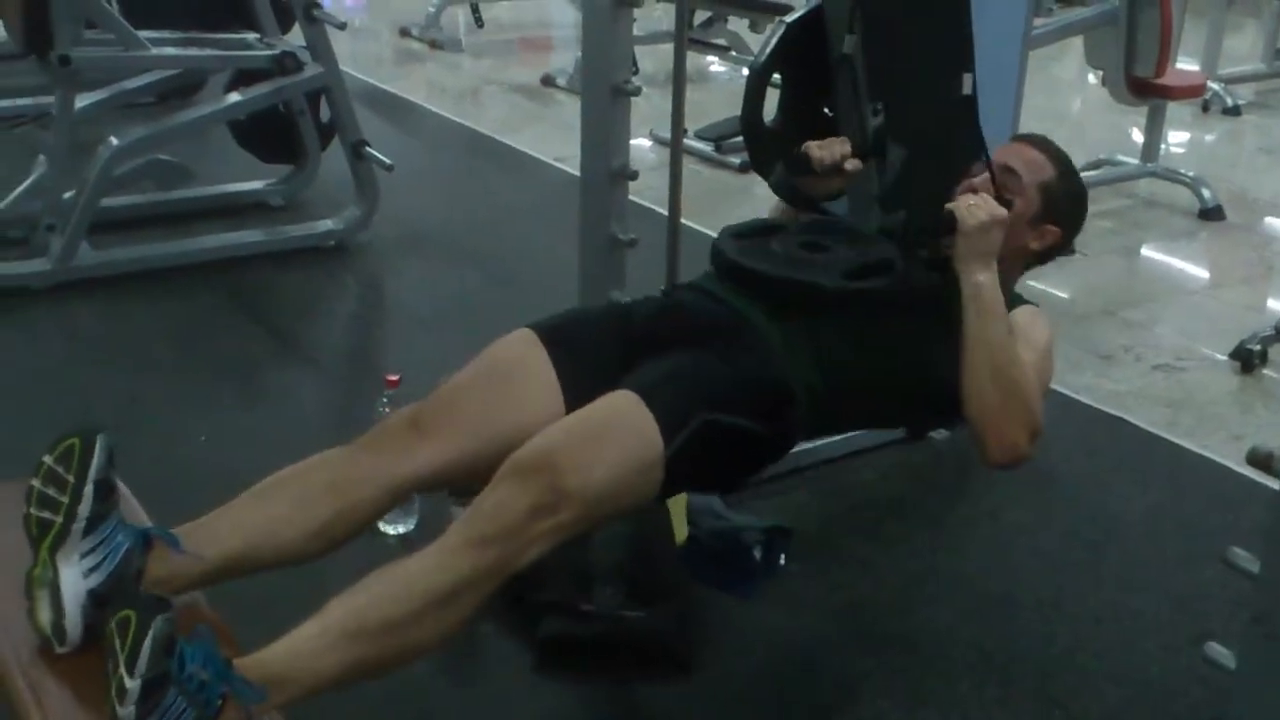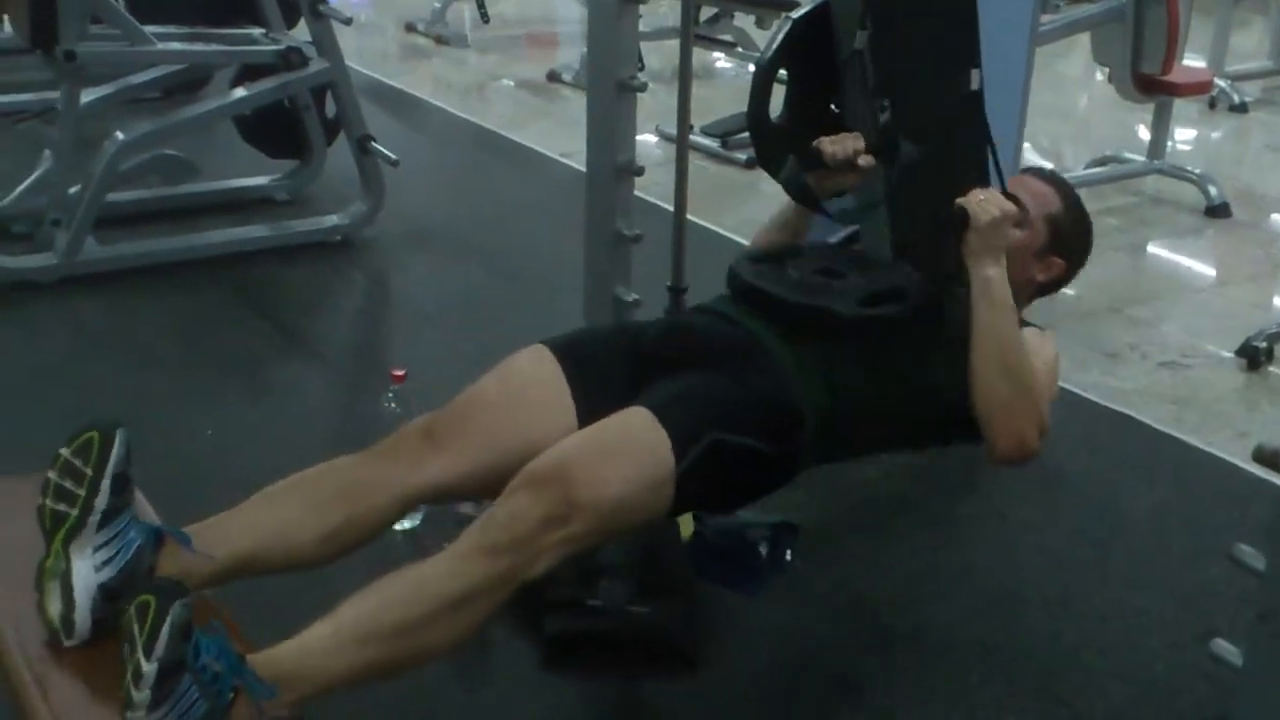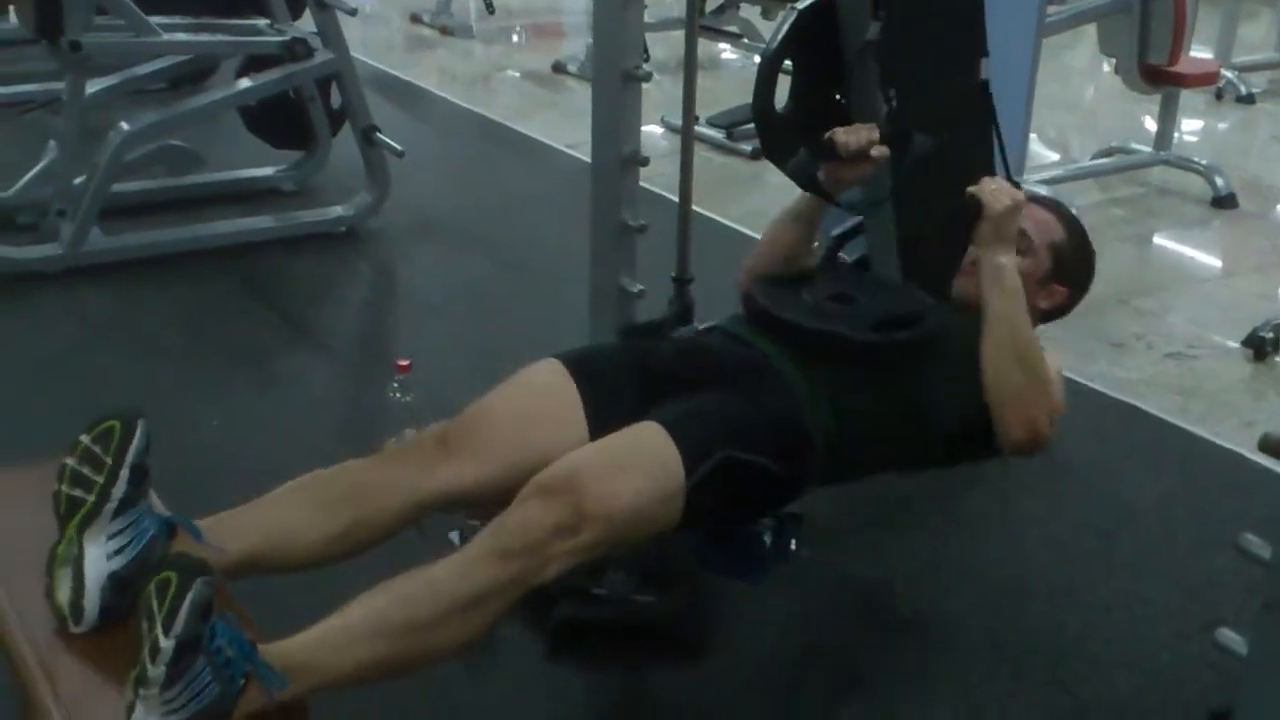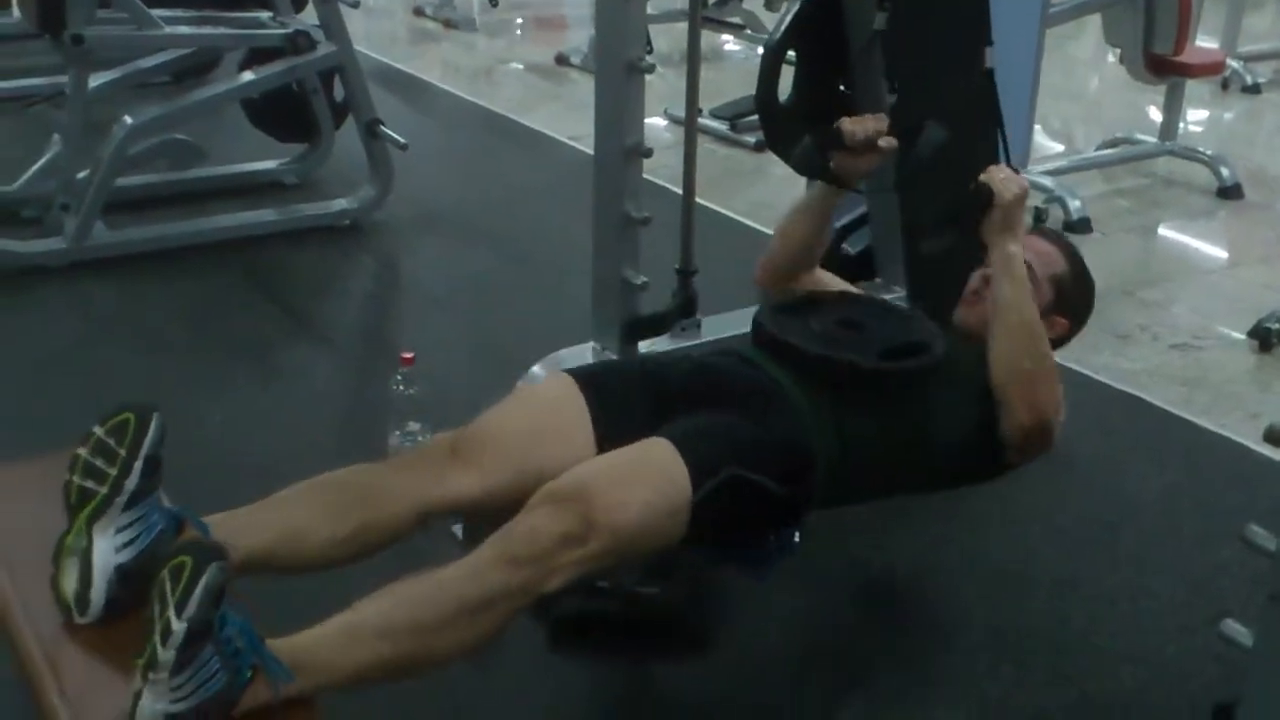
dt=0.1s
person 1, frame 1
left shoulder: (1017, 326)
left elbow: (1006, 443)
left wrist: (975, 270)
right wrist: (807, 190)
left hip: (751, 377)
right hip: (680, 312)
left knee: (521, 507)
right knee: (414, 437)
right ankle: (135, 565)
person 1, frame 2
left shoulder: (1022, 345)
left elbow: (1015, 437)
left wrist: (985, 267)
right wrist: (814, 191)
left hip: (760, 399)
right hip: (690, 334)
left knee: (532, 518)
right knee: (427, 448)
right ankle: (148, 561)
person 1, frame 3
left shoulder: (1016, 372)
left elbow: (1020, 422)
right elbow: (766, 273)
left wrist: (998, 251)
right wrist: (828, 188)
left hip: (773, 421)
right hip: (707, 351)
left knee: (547, 523)
right knee: (444, 453)
right ankle: (152, 551)
person 1, frame 4
left shoulder: (1010, 387)
left elbow: (1029, 416)
right elbow: (776, 275)
left wrist: (1003, 245)
right wrist: (839, 178)
left hip: (775, 441)
right hip: (709, 373)
left knee: (554, 534)
right knee: (453, 462)
right ankle: (160, 545)
